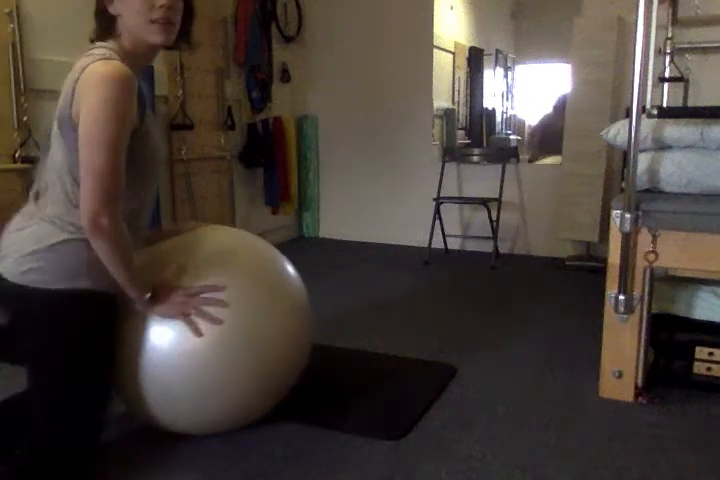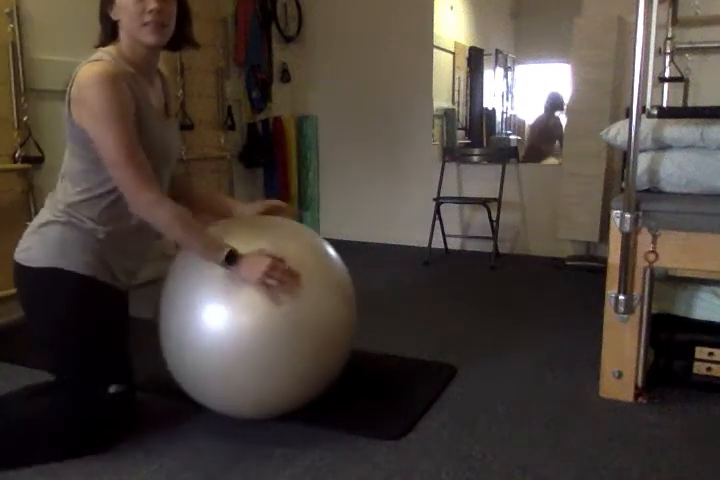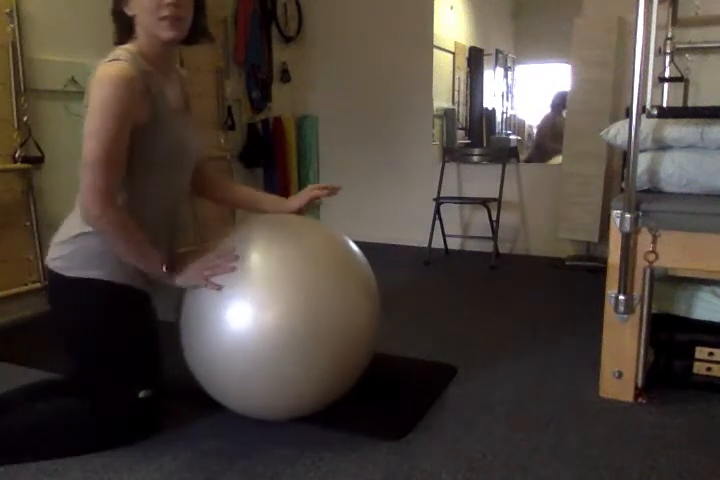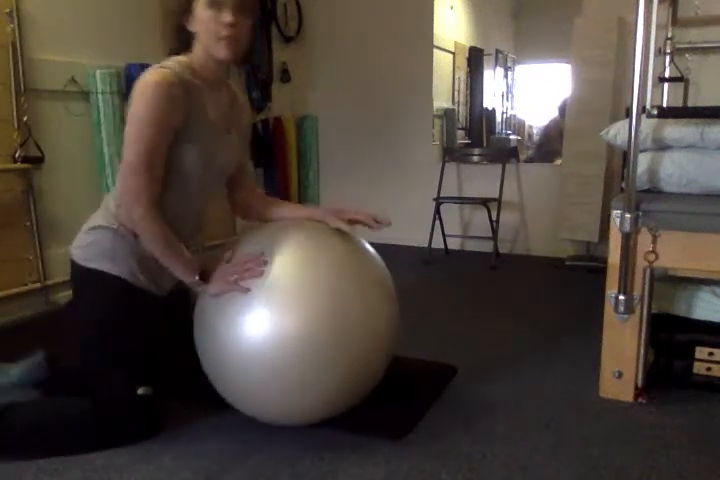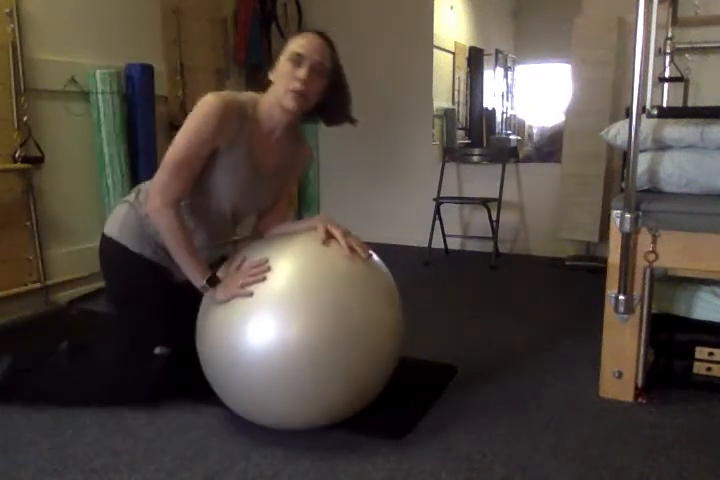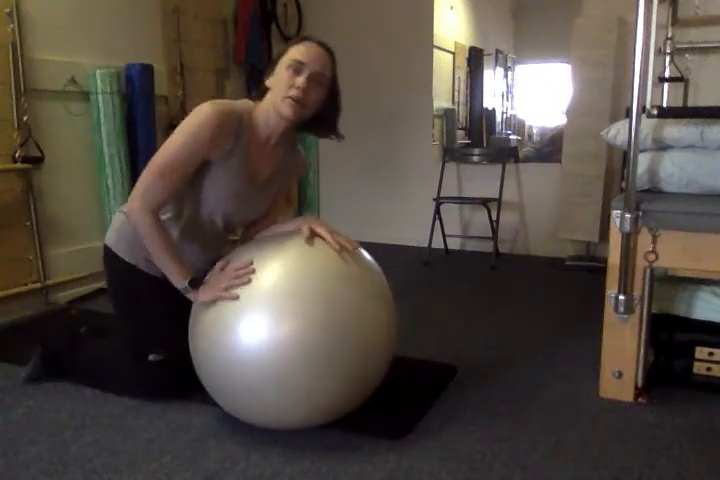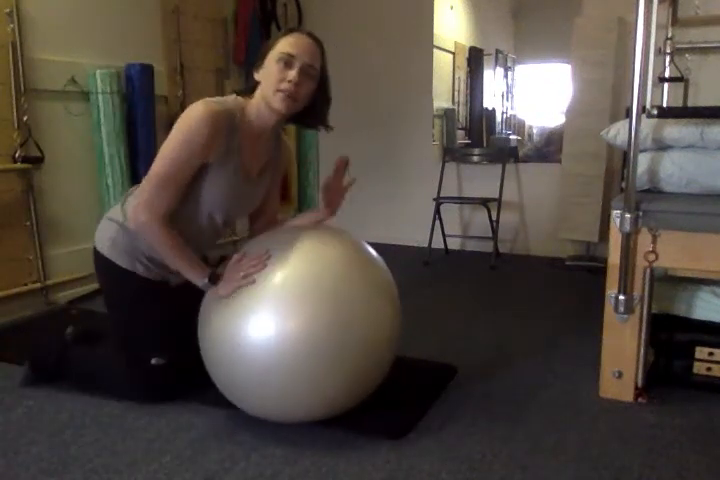
dt=0.4s
person 1, frame 1
left shoulder: (123, 74)
right shoulder: (109, 77)
right elbow: (97, 216)
left wrist: (150, 237)
right wrist: (150, 297)
right hip: (62, 276)
left knee: (69, 404)
person 1, frame 2
left shoulder: (156, 82)
right shoulder: (100, 78)
left elbow: (166, 183)
right elbow: (143, 198)
left wrist: (243, 211)
right wrist: (234, 260)
left hip: (102, 266)
right hip: (64, 262)
left knee: (96, 392)
right knee: (105, 412)
person 1, frame 3
left shoulder: (173, 81)
right shoulder: (119, 77)
left elbow: (199, 178)
right elbow: (99, 204)
left wrist: (284, 204)
right wrist: (170, 269)
left hip: (120, 266)
right hip: (95, 269)
left knee: (105, 387)
right knee: (130, 414)
person 1, frame 4
left shoulder: (235, 104)
right shoulder: (164, 84)
left elbow: (248, 202)
right elbow: (136, 204)
left wrist: (316, 213)
right wrist: (201, 276)
left hip: (165, 266)
right hip: (114, 262)
left knee: (189, 377)
right knee: (133, 414)
left ankle: (64, 365)
person 1, frame 5
left shoulder: (299, 153)
right shoulder: (222, 110)
left elbow: (266, 229)
right elbow: (160, 202)
left wrist: (314, 225)
right wrist: (210, 283)
left hip: (198, 253)
right hip: (139, 242)
left knee: (204, 369)
right knee: (148, 378)
person 1, frame 6
left shoulder: (292, 161)
right shoulder: (217, 119)
left elbow: (253, 233)
right elbow: (140, 206)
left wrist: (299, 226)
right wrist: (192, 286)
left hip: (197, 259)
right hip: (140, 253)
right knee: (165, 377)
left ankle: (96, 334)
right ankle: (62, 349)
person 1, frame 7
left shoulder: (278, 151)
right shoulder: (209, 118)
left elbow: (262, 232)
right elbow: (145, 216)
left wrist: (319, 214)
right wrist: (212, 280)
left hip: (180, 258)
right hip: (132, 254)
left knee: (202, 359)
right knee: (161, 381)
left ankle: (90, 339)
right ankle: (53, 357)
